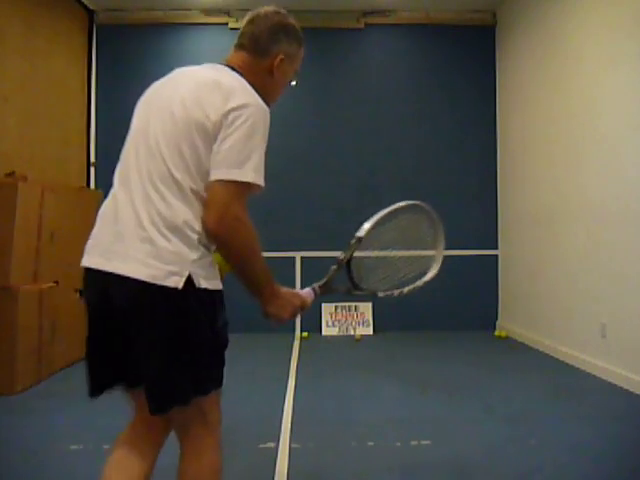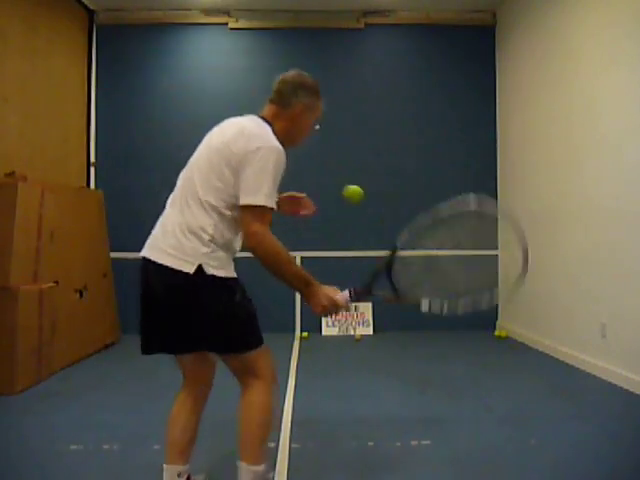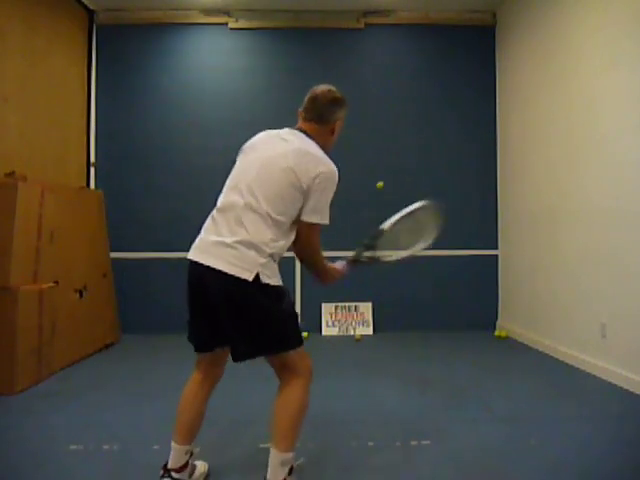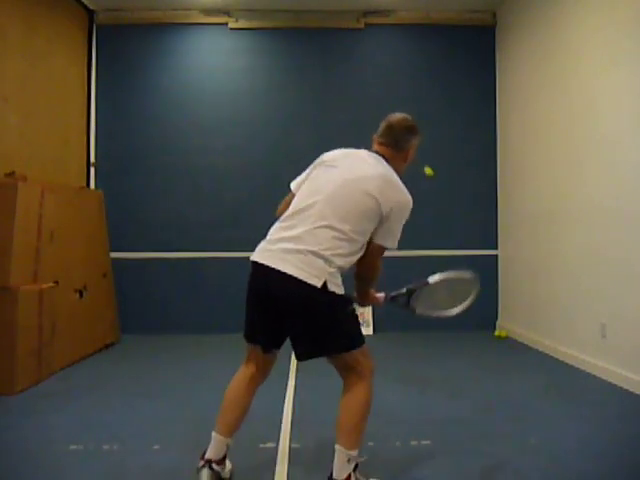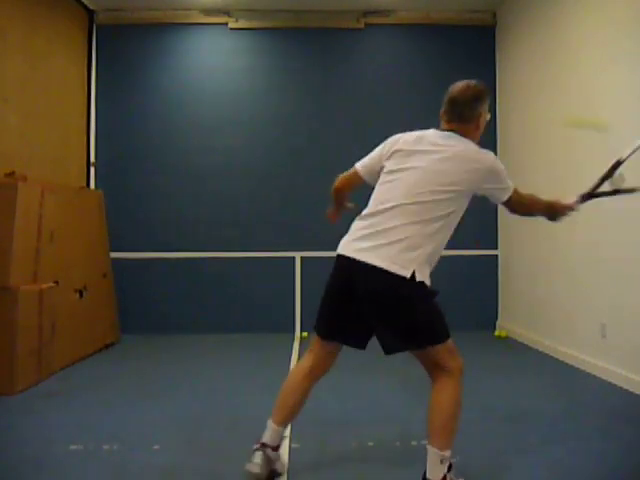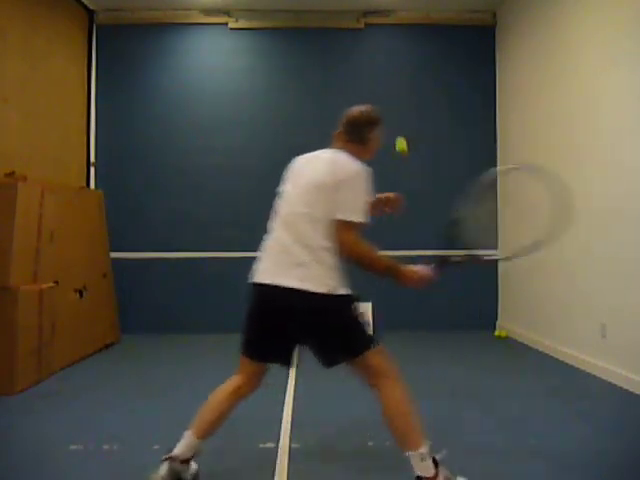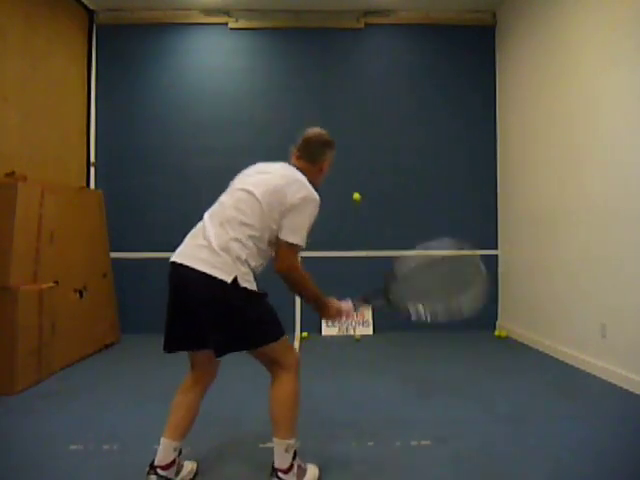
dt=0.7s
person 1, frame 1
left shoulder: (169, 82)
right shoulder: (246, 104)
right elbow: (223, 220)
right wrist: (269, 294)
left hip: (106, 266)
right hip: (168, 281)
left knee: (151, 422)
right knee: (200, 430)
person 1, frame 2
left shoulder: (233, 127)
right shoulder: (267, 148)
right elbow: (256, 237)
left wrist: (274, 200)
right wrist: (311, 289)
left hip: (160, 261)
right hip: (197, 270)
left knee: (197, 380)
right knee: (259, 373)
person 1, frame 3
left shoulder: (261, 139)
right shoulder: (323, 169)
right elbow: (305, 245)
right wrist: (325, 272)
left hip: (203, 261)
right hip: (247, 275)
left knee: (207, 369)
right knee: (297, 372)
person 1, frame 4
left shoulder: (333, 156)
right shoulder: (398, 195)
right elbow: (368, 265)
right wrist: (366, 294)
left hip: (266, 266)
right hip: (312, 283)
left knee: (255, 366)
right knee: (359, 374)
person 1, frame 5
left shoulder: (401, 141)
right shoulder: (481, 163)
left elbow: (342, 185)
right elbow: (518, 204)
left wrist: (338, 206)
right wrist: (554, 207)
left hip: (351, 260)
right hip: (398, 278)
left knee: (315, 360)
right knee: (448, 370)
person 1, frame 6
left shoulder: (301, 162)
right shoulder: (354, 172)
right elbow: (347, 243)
left wrist: (364, 206)
right wrist: (401, 273)
left hip: (266, 283)
right hip: (316, 293)
left knee: (246, 379)
right knee: (383, 376)
person 1, frame 7
left shoulder: (257, 170)
right shoulder: (305, 195)
right elbow: (285, 266)
right wrist: (322, 305)
left hip: (184, 266)
right hip: (223, 279)
left knee: (201, 372)
right knee: (285, 364)
